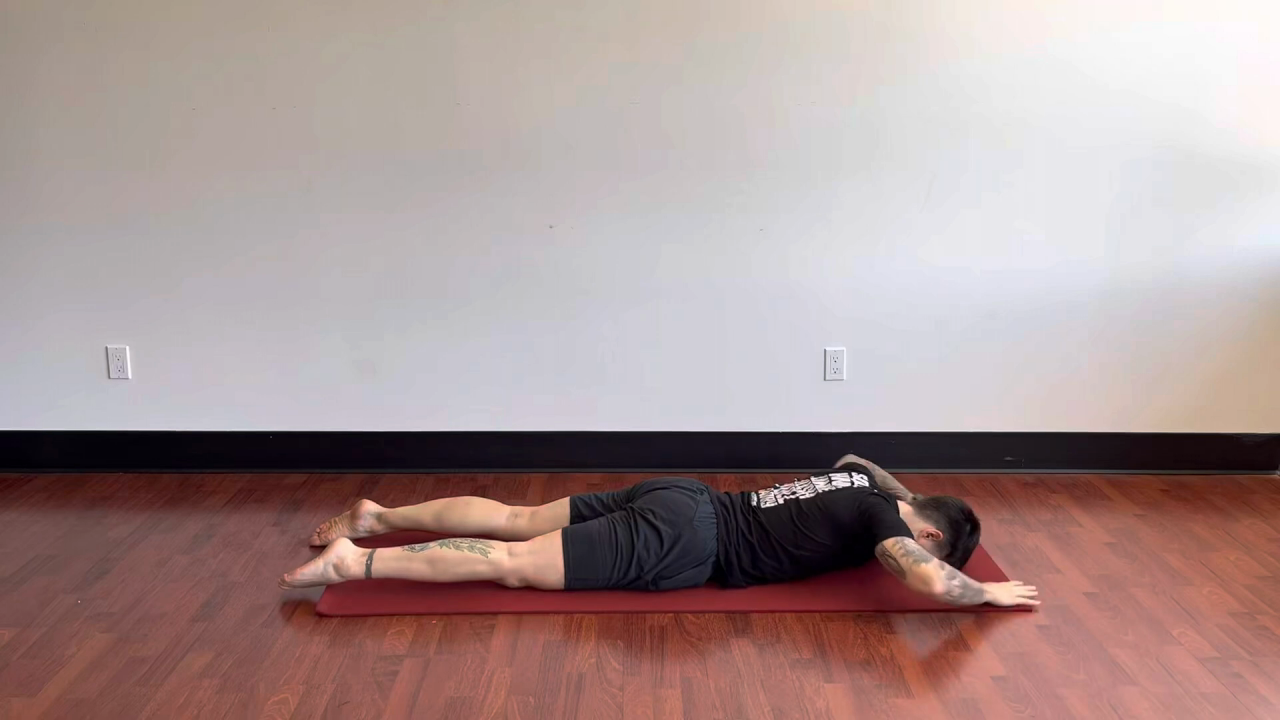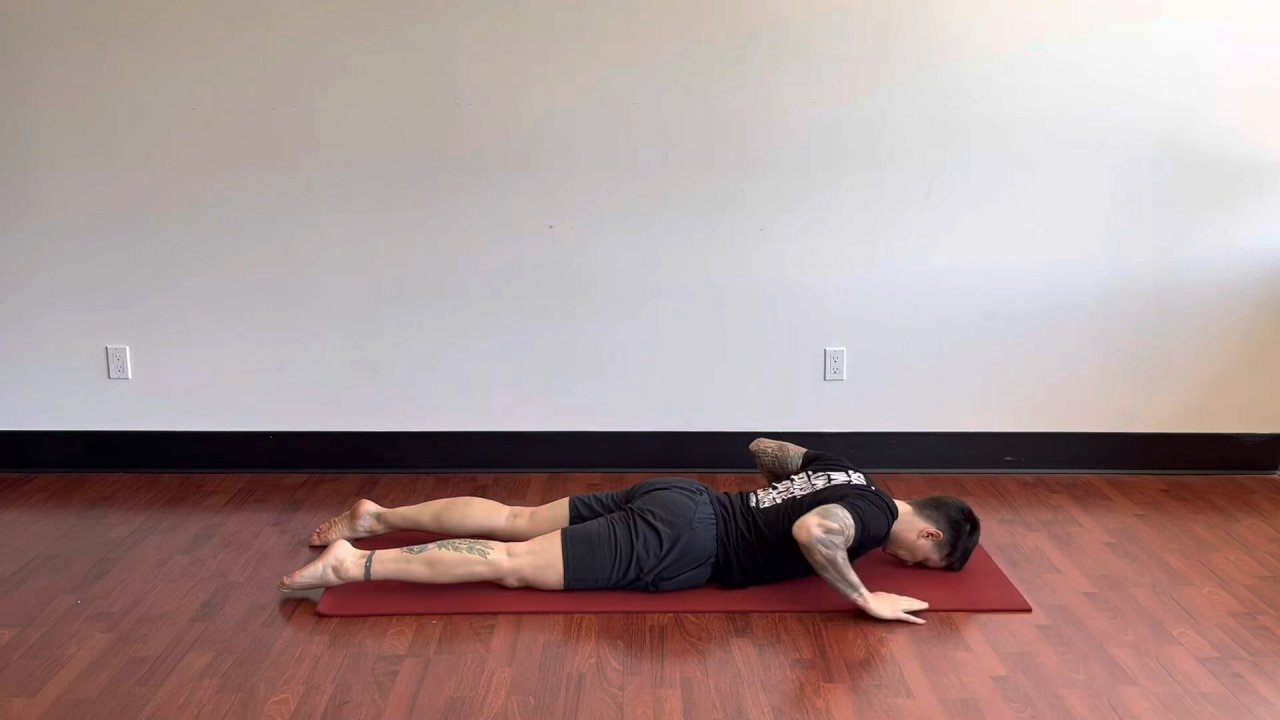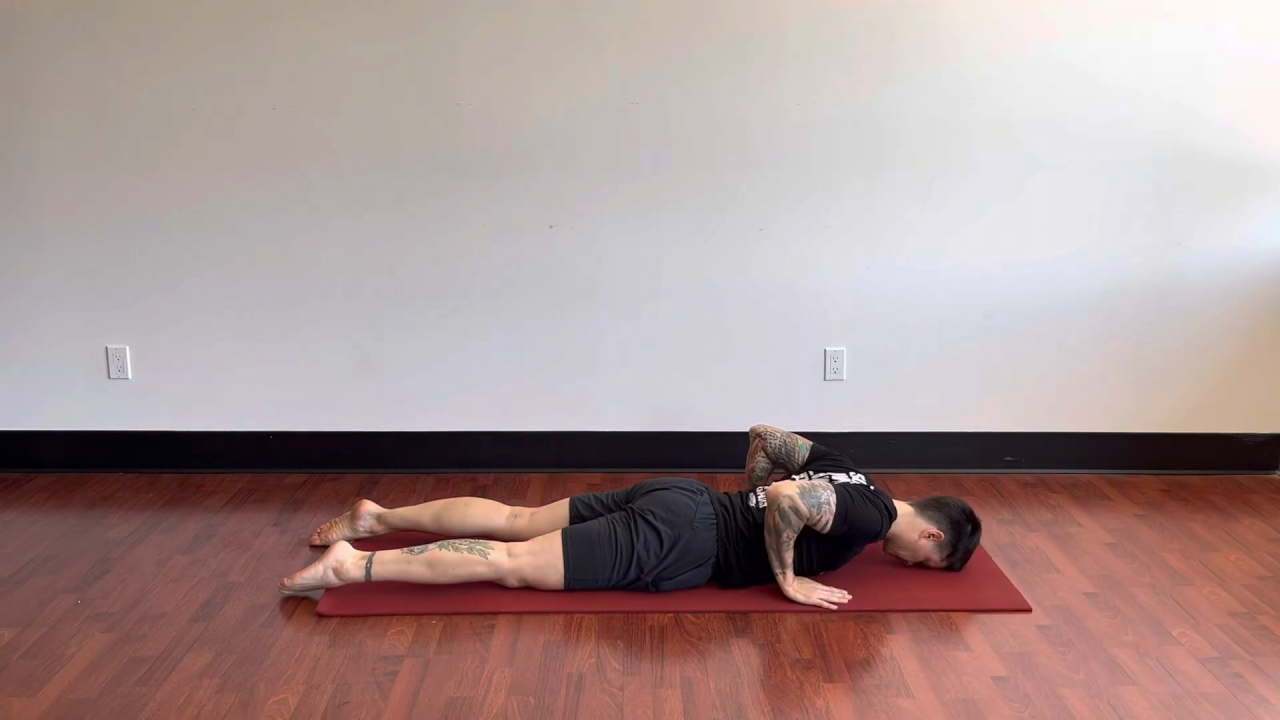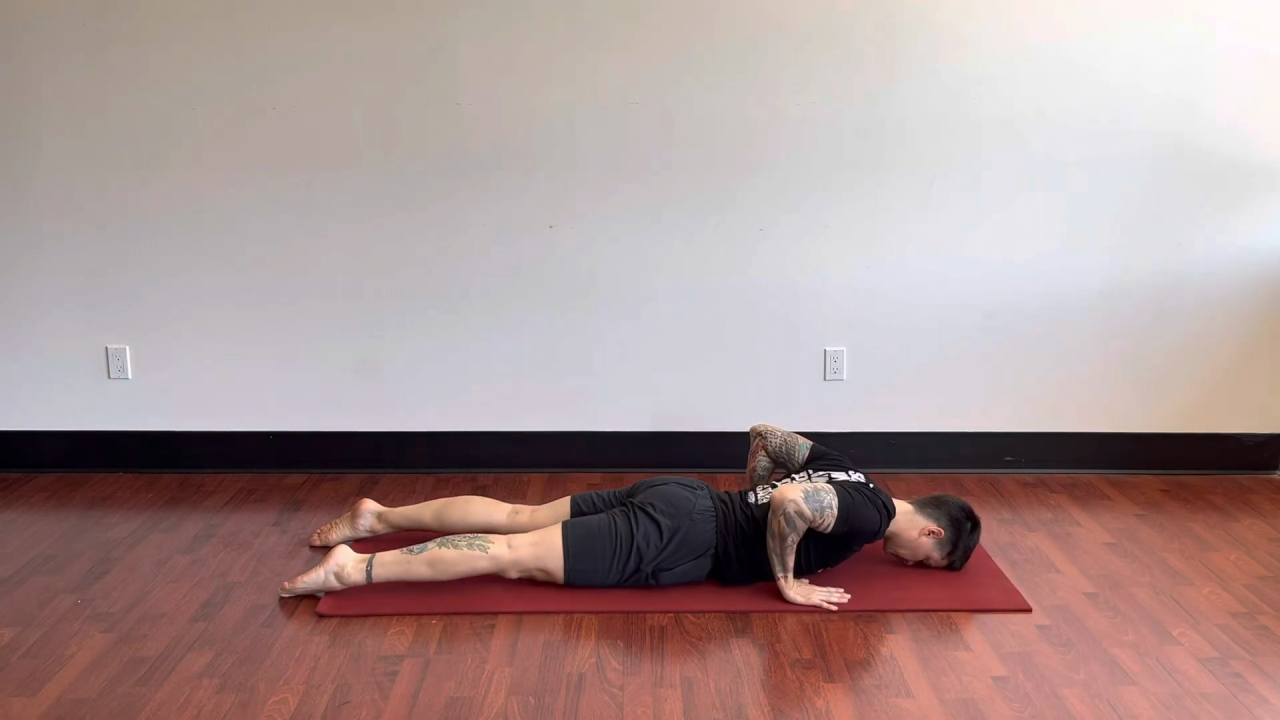
dt=0.4s
person 1, frame 1
left shoulder: (867, 484)
right shoulder: (883, 515)
right elbow: (927, 582)
left wrist: (906, 496)
right wrist: (989, 594)
left hip: (677, 500)
right hip: (679, 541)
left knee: (515, 520)
right knee: (513, 565)
left ankle: (378, 516)
right ankle: (356, 561)
person 1, frame 2
left shoulder: (845, 470)
right shoulder: (873, 515)
left elbow: (763, 446)
right elbow: (808, 530)
right wrist: (860, 595)
left hip: (676, 500)
right hip: (676, 543)
left knee: (514, 521)
right knee: (511, 566)
left ankle: (375, 515)
right ankle: (351, 563)
person 1, frame 3
left shoulder: (845, 472)
right shoulder: (868, 513)
left elbow: (763, 434)
right elbow: (787, 498)
right wrist: (785, 578)
left hip: (675, 499)
right hip: (676, 542)
left knee: (514, 522)
right knee: (513, 565)
left ankle: (376, 517)
right ankle: (353, 565)
person 1, frame 4
left shoulder: (845, 471)
right shoulder: (869, 513)
left elbow: (764, 433)
right elbow: (789, 502)
right wrist: (785, 581)
left hip: (675, 498)
right hip: (676, 535)
left knee: (516, 520)
right knee: (516, 557)
left ankle: (377, 517)
right ankle: (354, 569)
